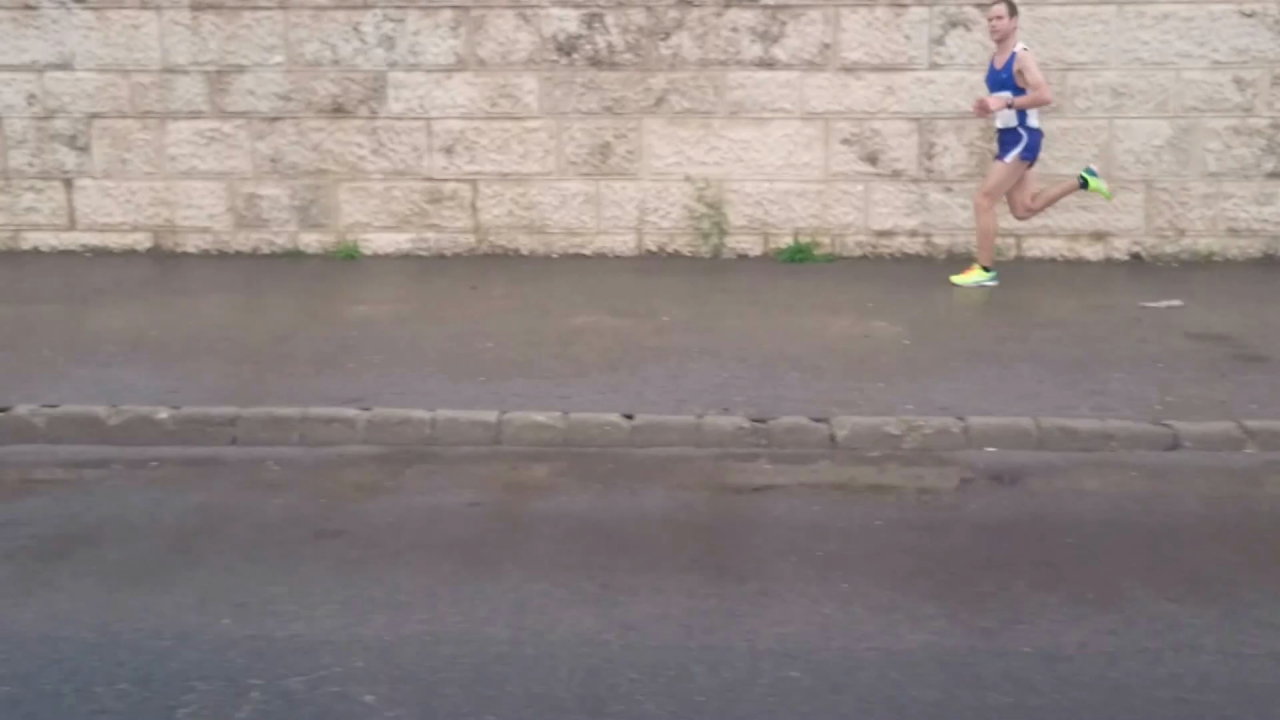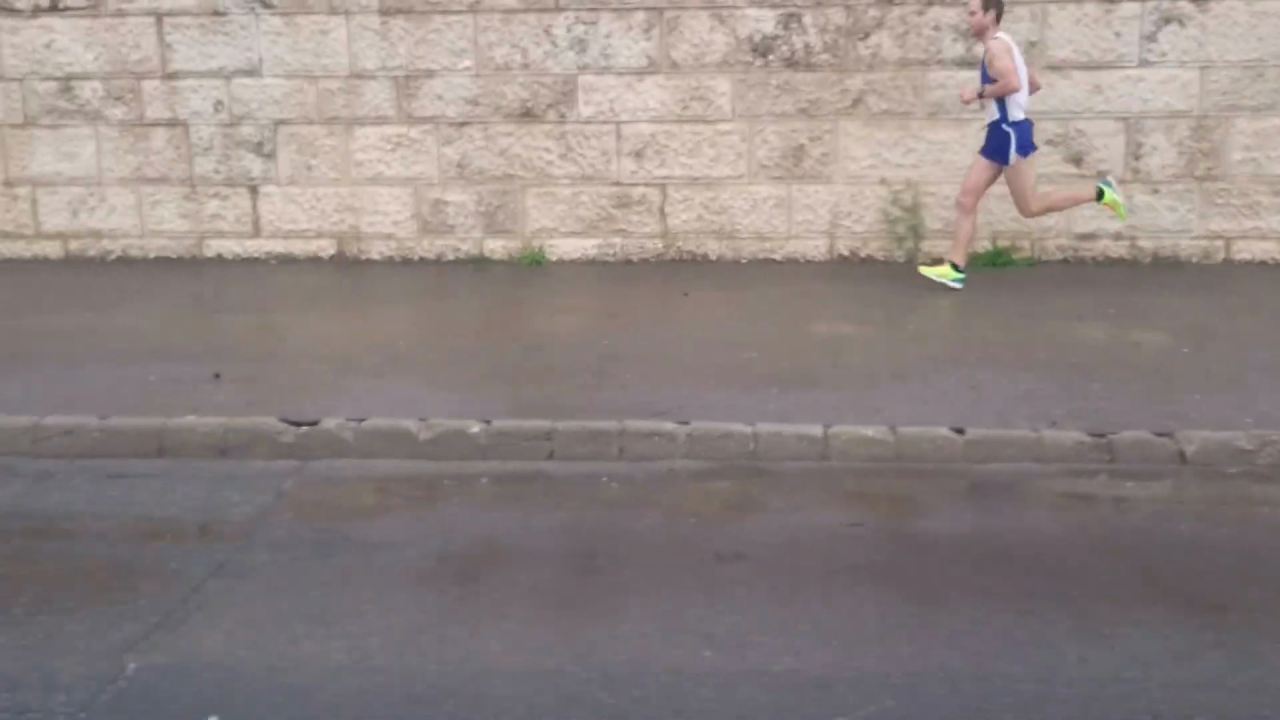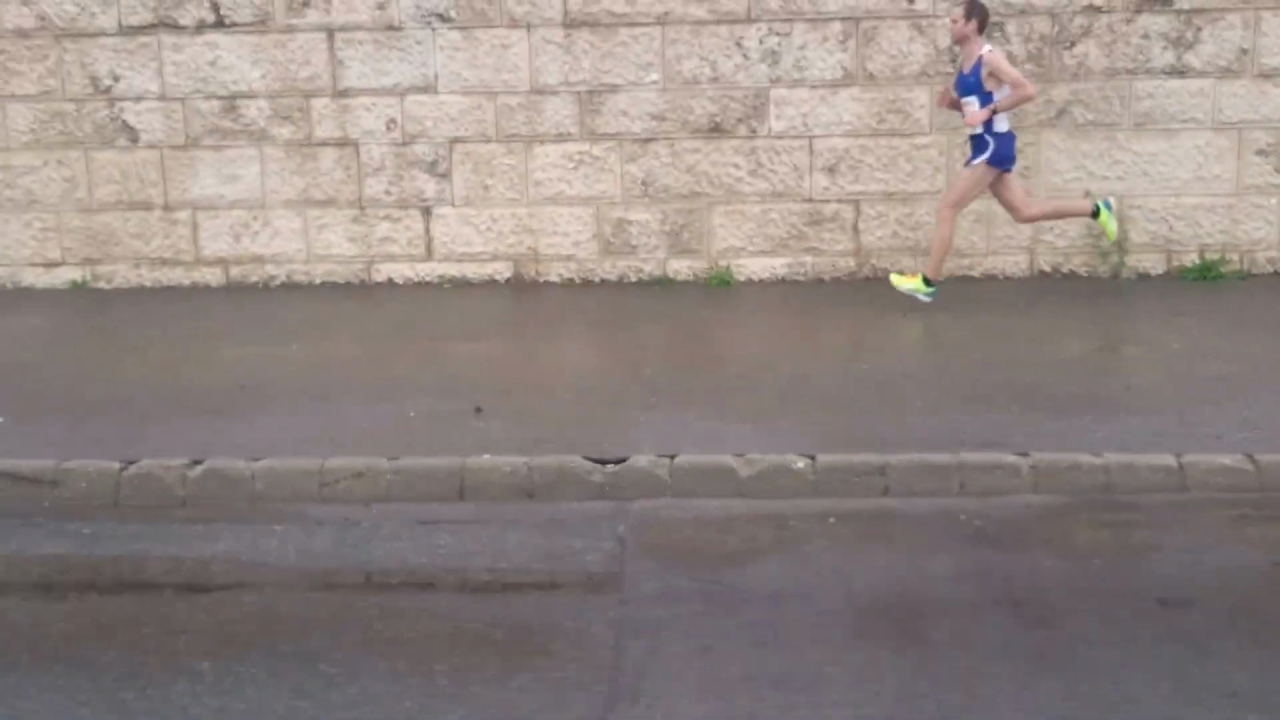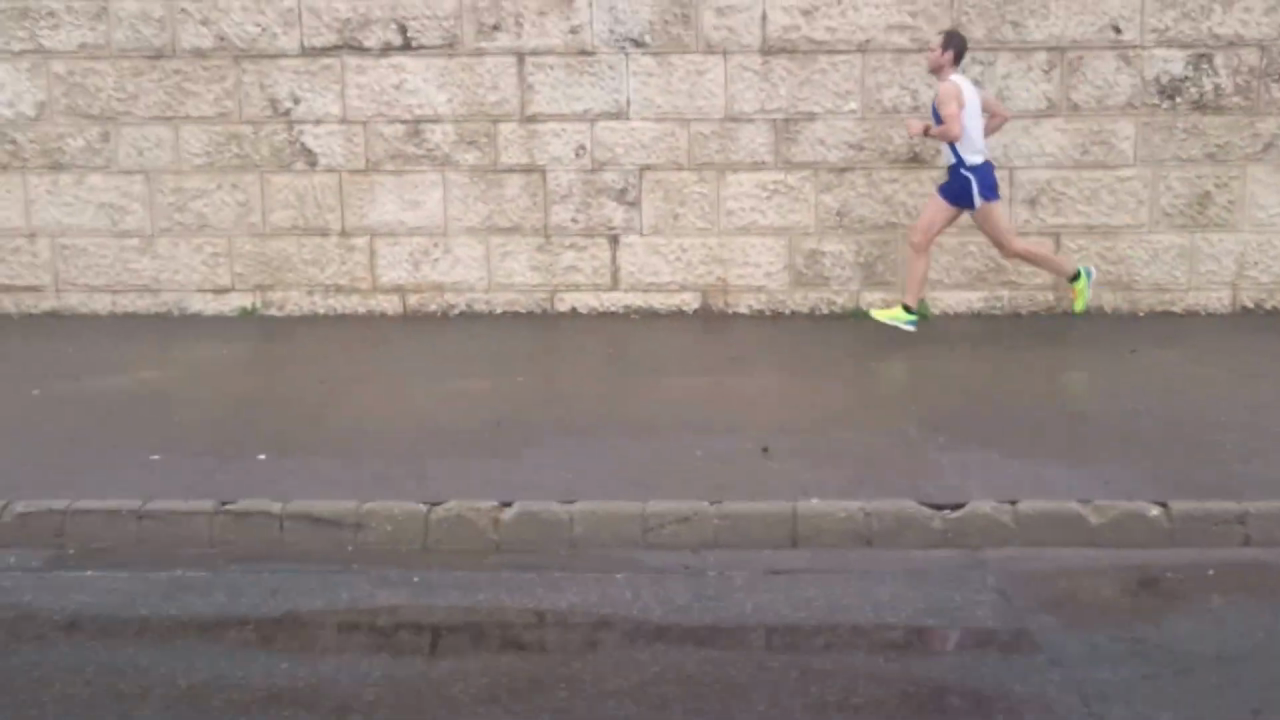
dt=0.3s
person 1, frame 1
left shoulder: (1022, 56)
right shoulder: (996, 58)
left elbow: (1045, 97)
left wrist: (1006, 104)
right wrist: (986, 107)
left hip: (1022, 138)
right hip: (1009, 139)
left knee: (982, 201)
right knee: (1023, 211)
left ankle: (985, 269)
right ankle: (1083, 182)
person 1, frame 2
left shoulder: (995, 46)
right shoulder: (1003, 48)
left elbow: (1010, 83)
right elbow: (1029, 86)
left wrist: (978, 94)
left hip: (1010, 134)
right hip: (1003, 134)
left knee: (1030, 208)
right knee: (965, 200)
left ankle: (1100, 193)
right ankle: (955, 268)
person 1, frame 3
left shoulder: (991, 58)
right shoulder: (967, 61)
left elbow: (1028, 92)
left wrist: (989, 112)
right wrist: (949, 100)
left hip: (993, 145)
right hip: (987, 146)
left knee: (947, 208)
right knee: (1024, 213)
left ankle: (927, 283)
right ankle: (1095, 210)
person 1, frame 4
left shoulder: (947, 86)
right shoulder: (964, 86)
left elbow: (952, 131)
right elbow: (1003, 114)
left wrist: (924, 129)
left hip: (972, 177)
right hip: (961, 176)
left knee: (1007, 245)
right knee: (917, 238)
left ankle: (1076, 276)
right ankle: (906, 312)
